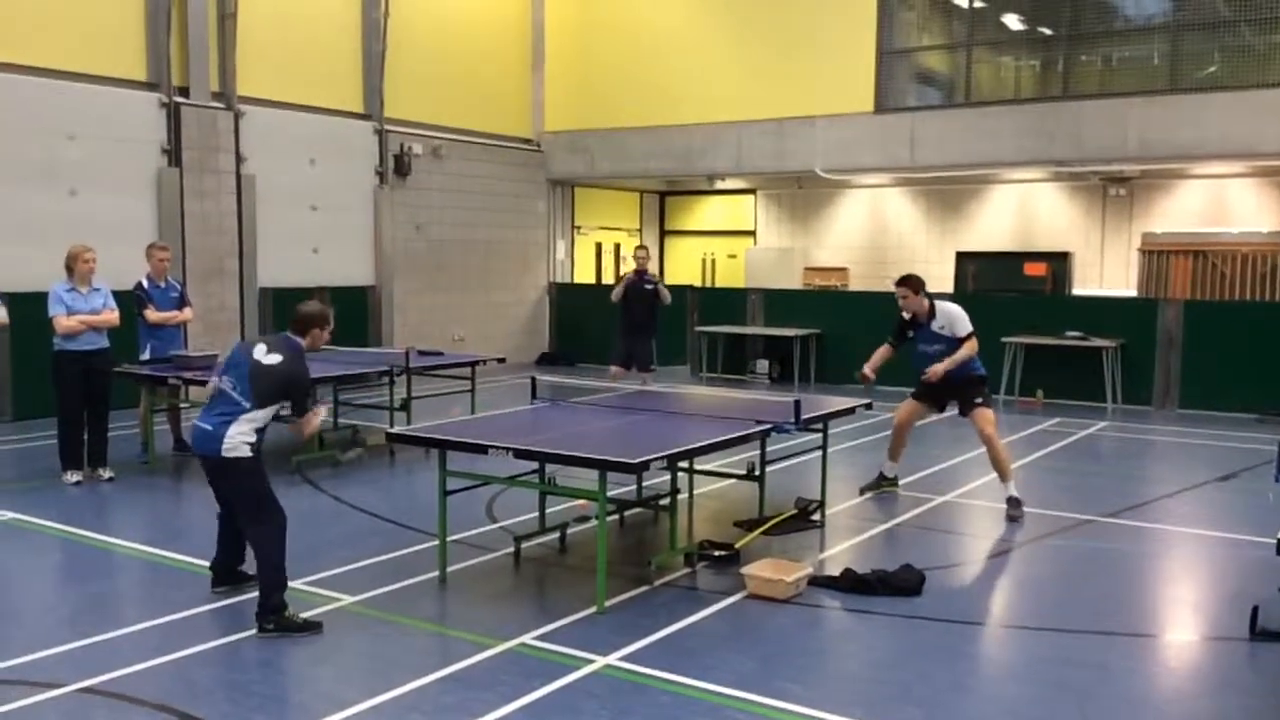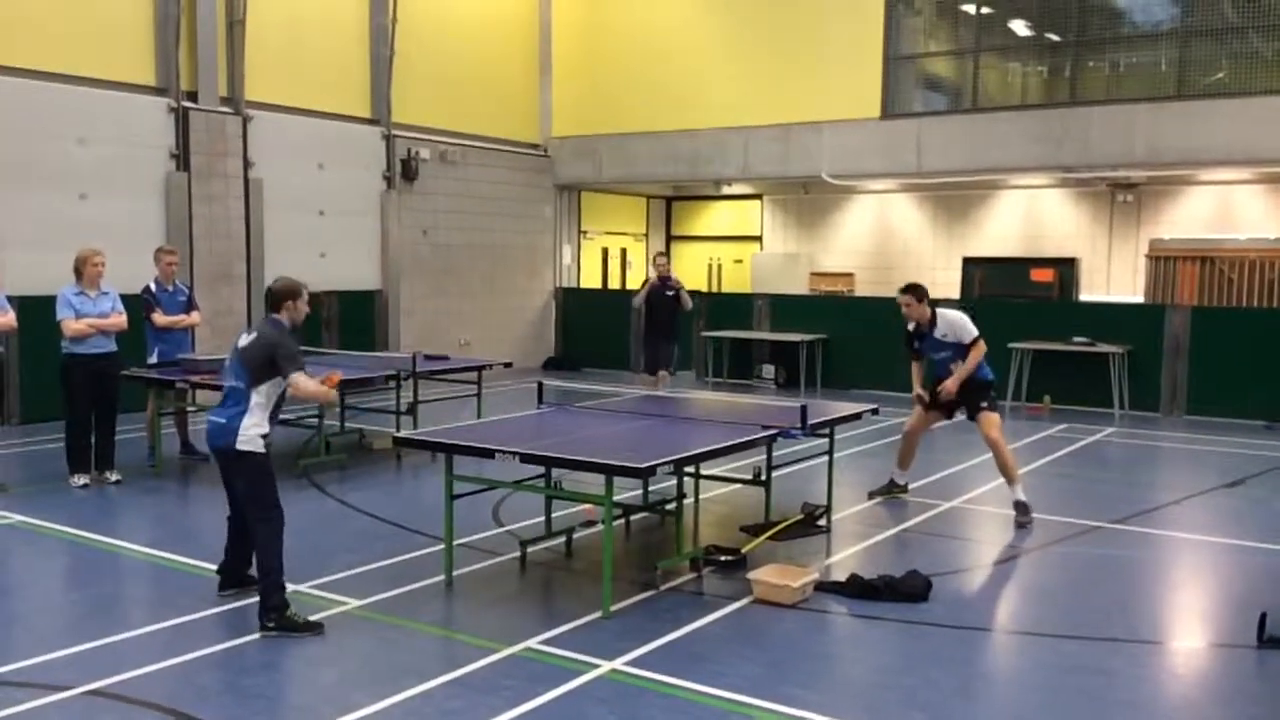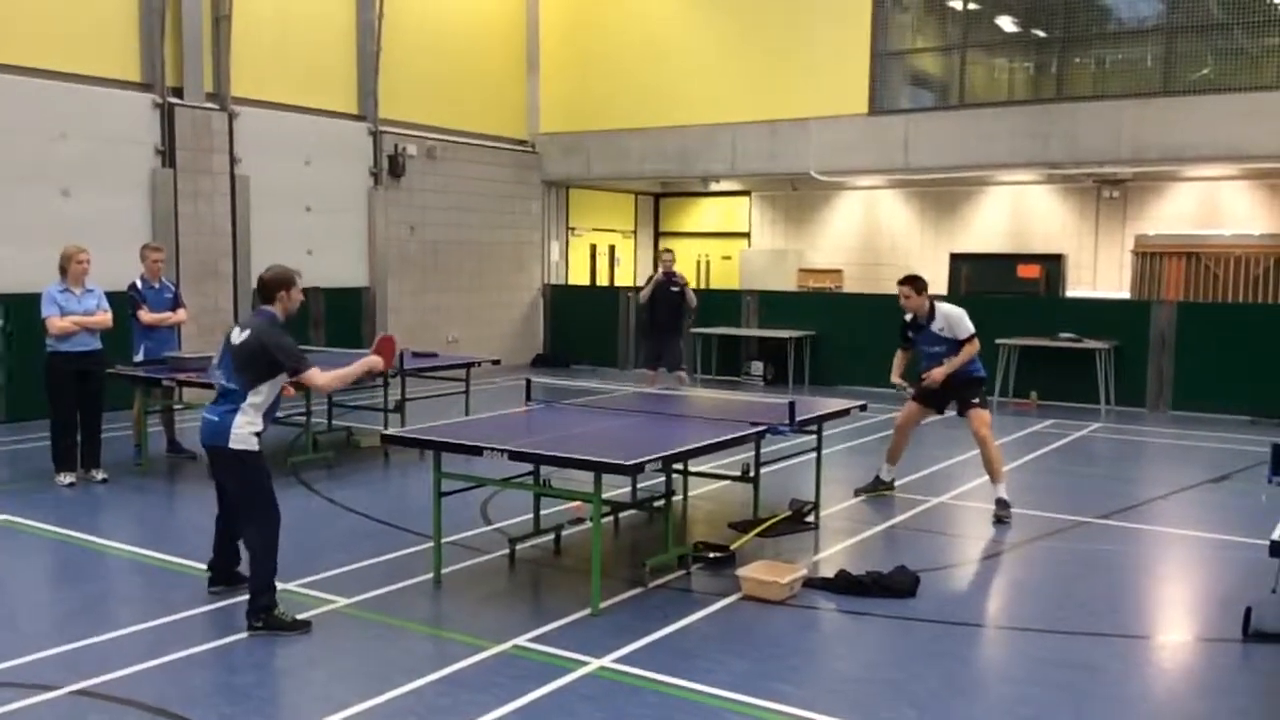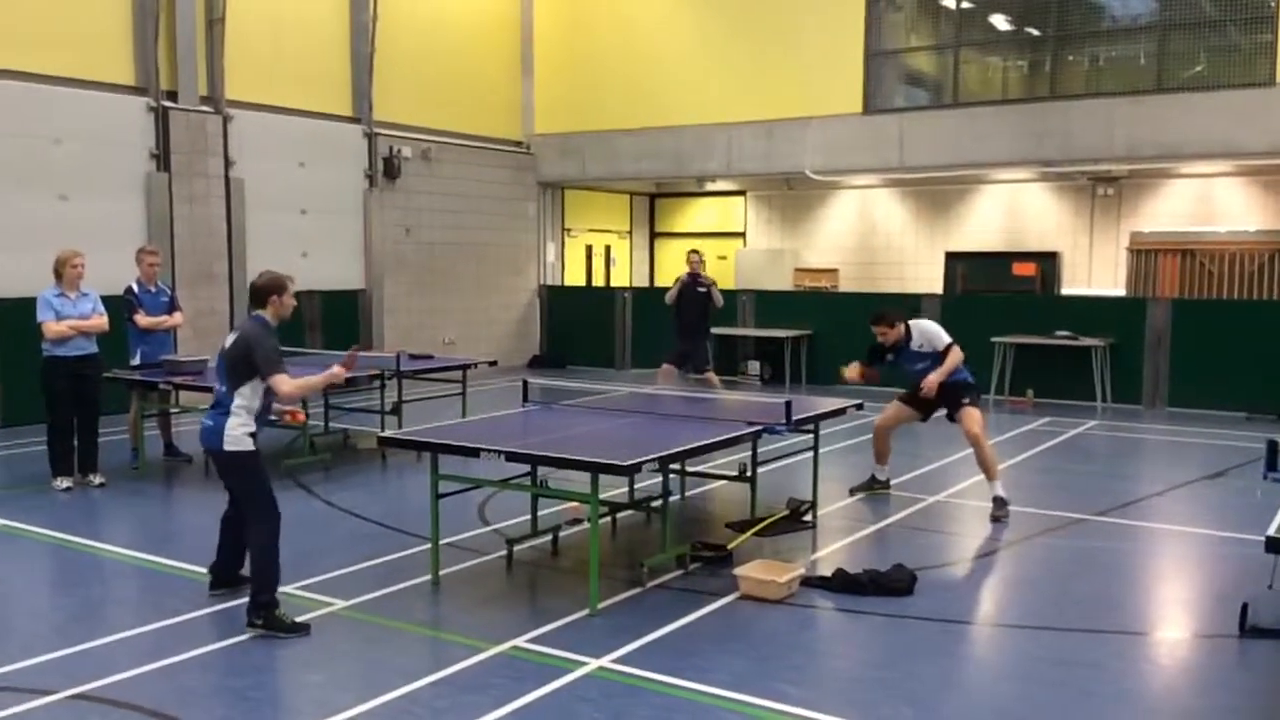
dt=0.4s
person 1, frame 1
left shoulder: (253, 345)
right shoulder: (296, 370)
left elbow: (214, 386)
right elbow: (305, 429)
right wrist: (319, 416)
left hip: (204, 434)
right hip: (231, 445)
left knee: (234, 507)
right knee: (268, 521)
left ankle: (226, 573)
right ankle: (272, 614)
person 1, frame 2
left shoulder: (252, 336)
right shoulder: (280, 341)
right elbow: (306, 389)
left wrist: (283, 390)
right wrist: (329, 394)
left hip: (219, 430)
right hip: (243, 440)
left knee: (242, 510)
right knee: (266, 518)
left ankle: (232, 576)
right ankle: (273, 612)
person 1, frame 3
left shoulder: (244, 328)
right shoulder: (272, 337)
right elbow: (322, 383)
left wrist: (273, 385)
right wrist: (366, 363)
left hip: (214, 428)
right hip: (236, 438)
left knee: (232, 507)
right knee: (263, 518)
left ankle: (222, 573)
right ankle: (262, 612)
person 1, frame 4
left shoulder: (245, 331)
right shoulder: (259, 338)
right elbow: (286, 389)
left wrist: (272, 407)
right wrist: (328, 376)
left hip: (219, 432)
right hip: (233, 438)
left knee: (240, 507)
right knee: (264, 517)
left ankle: (224, 575)
right ankle: (263, 611)
person 2, frame 1
left shoulder: (103, 290)
right shoulder: (58, 292)
left elbow: (114, 319)
right elbow: (62, 326)
left wrist: (81, 318)
right wrist: (98, 321)
left hip: (99, 356)
right hip: (69, 358)
left knee: (99, 412)
right knee: (71, 414)
left ankle: (99, 464)
right ankle: (71, 467)
person 2, frame 2
left shoulder: (111, 294)
right shoulder: (66, 295)
left elbow: (122, 324)
right elbow: (70, 330)
left wrist: (90, 321)
right wrist: (106, 325)
left hip: (108, 360)
right hip: (77, 362)
left knee: (107, 415)
right knee: (78, 417)
left ankle: (106, 467)
right ankle: (79, 470)
person 2, frame 3
left shoulder: (96, 292)
right shoulder: (51, 293)
left elbow: (107, 321)
right elbow: (55, 327)
left wrist: (75, 319)
right wrist: (91, 323)
left hip: (93, 358)
right hip: (62, 360)
left knee: (93, 414)
right knee: (64, 415)
left ankle: (92, 466)
right ankle: (64, 469)
person 2, frame 4
left shoulder: (92, 296)
right shoulder: (46, 298)
left elbow: (104, 325)
right elbow: (51, 332)
left wrist: (71, 323)
right wrist: (87, 327)
left hip: (89, 362)
right hip: (58, 364)
left knee: (89, 418)
right knee: (60, 420)
left ankle: (89, 470)
right ankle: (62, 473)
person 3, frame 1
left shoulder: (951, 311)
right shoulder: (907, 321)
left elbow: (972, 345)
right elbow: (889, 347)
left wrist: (945, 365)
right wrist: (869, 367)
left hip: (969, 377)
right hip: (935, 379)
left knee: (988, 433)
right knee: (900, 422)
left ankle: (1012, 496)
right ankle: (888, 476)
person 3, frame 2
left shoulder: (953, 319)
right shoulder: (913, 332)
left elbow: (980, 348)
right elbow: (917, 361)
left wrist: (956, 380)
right wrist: (917, 387)
left hip: (976, 382)
right hip: (943, 384)
left knee: (993, 437)
right knee: (910, 430)
left ankle: (1020, 501)
right ankle: (898, 482)
person 3, frame 3
left shoulder: (952, 314)
right shoulder: (909, 321)
left elbow: (974, 346)
right elbow: (904, 350)
left wrist: (944, 370)
right wrist: (895, 374)
left hip: (967, 378)
right hip: (933, 378)
left knee: (982, 433)
right knee: (901, 424)
left ankle: (1001, 498)
right ankle: (885, 479)
person 3, frame 4
left shoulder: (926, 329)
right shoulder: (883, 346)
left elbow: (957, 354)
right elbow: (861, 367)
left wrist: (937, 376)
right wrist: (850, 373)
left hip: (956, 384)
right hip: (924, 389)
left knee: (974, 433)
right knee: (881, 425)
left ankle: (999, 497)
right ankle: (880, 478)
person 4, frame 1
left shoulder: (177, 287)
right shoulder: (141, 288)
left elbow: (188, 315)
right elbow: (151, 317)
left wrist: (162, 317)
right wrist: (174, 313)
left hip: (176, 352)
right hip: (152, 353)
left knee: (174, 399)
left ankle: (178, 441)
right ankle: (145, 446)
person 4, frame 2
left shoulder: (185, 290)
right shoulder: (149, 291)
left elbow: (196, 319)
right elbow: (158, 321)
left wrist: (170, 321)
right wrist: (182, 317)
left hip: (183, 356)
right hip: (160, 357)
left knee: (181, 402)
right knee: (156, 403)
left ankle: (185, 445)
right ankle: (152, 449)
person 4, frame 3
left shoulder: (171, 287)
right shoulder: (136, 288)
left elbow: (182, 316)
right elbow: (145, 318)
left wrist: (156, 318)
right wrist: (168, 314)
left hip: (170, 353)
right hip: (146, 355)
left knee: (168, 400)
right knee: (142, 401)
left ankle: (172, 443)
right ankle: (139, 447)
person 4, frame 4
left shoulder: (167, 291)
right shoulder: (132, 292)
left elbow: (178, 320)
right elbow: (141, 322)
left wrist: (152, 322)
right wrist: (164, 318)
left hip: (166, 357)
right hip: (142, 359)
left knee: (164, 403)
right knee: (138, 405)
left ankle: (169, 447)
right ankle: (136, 452)
